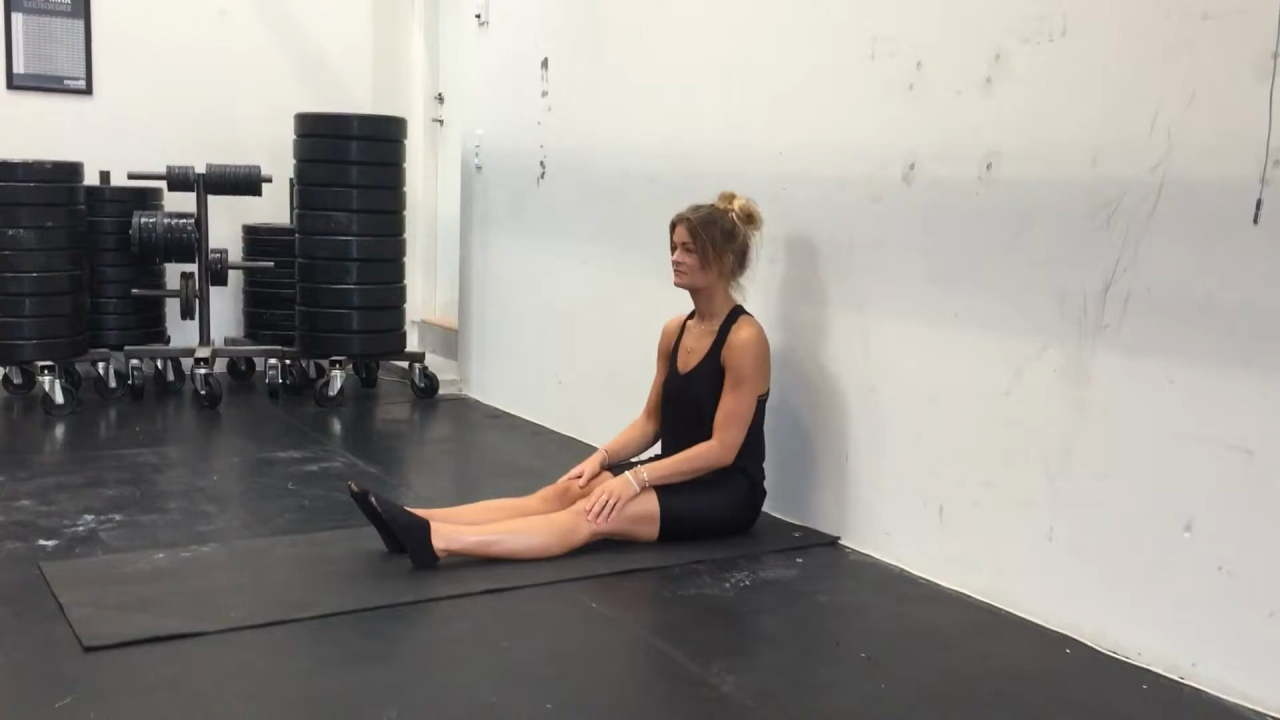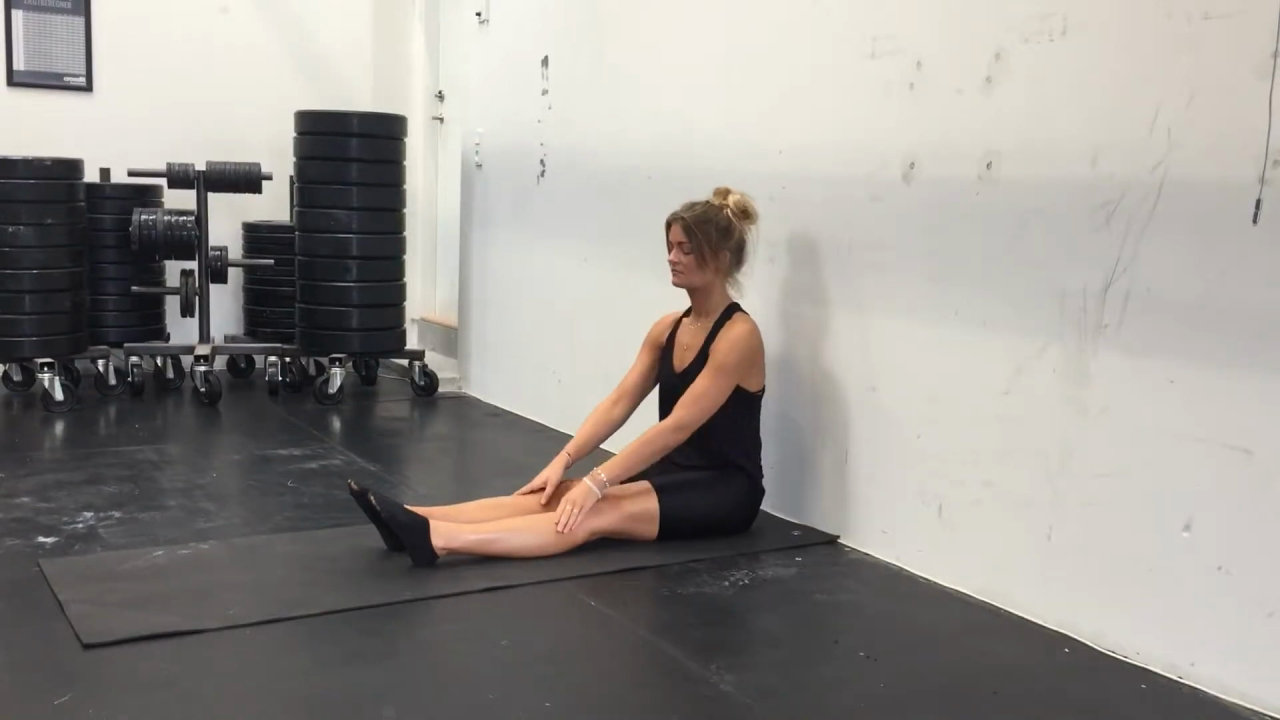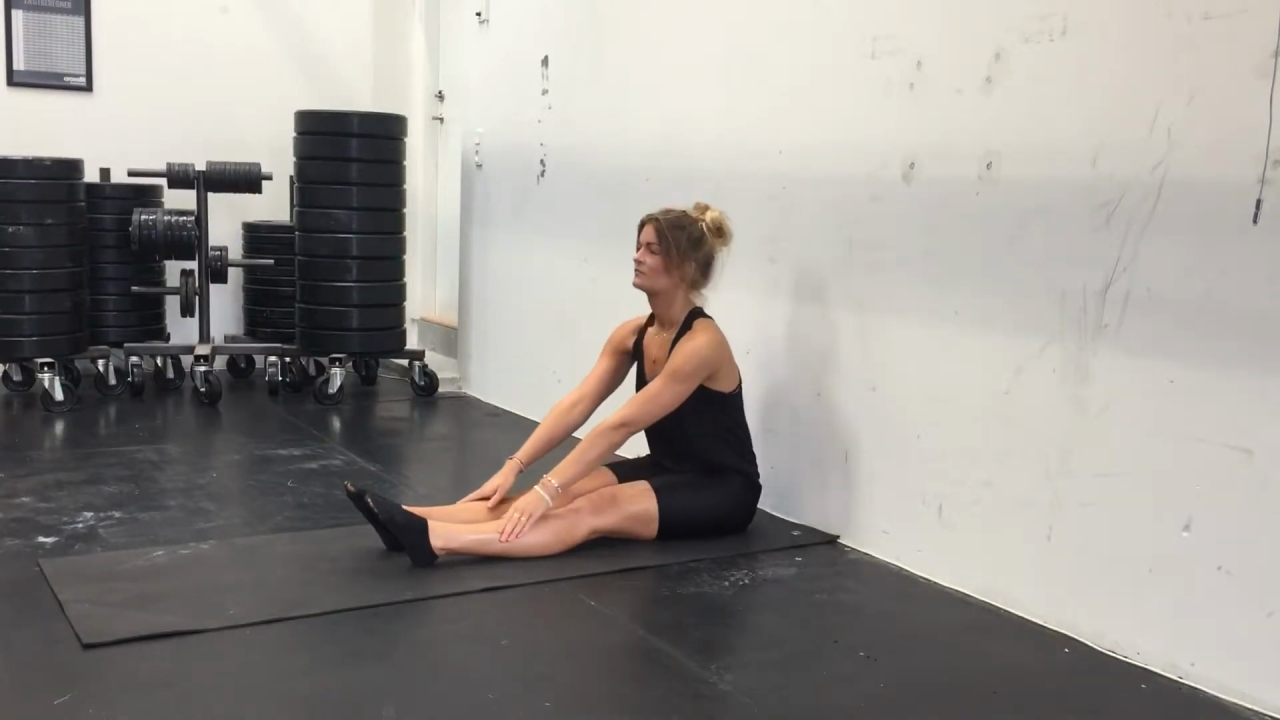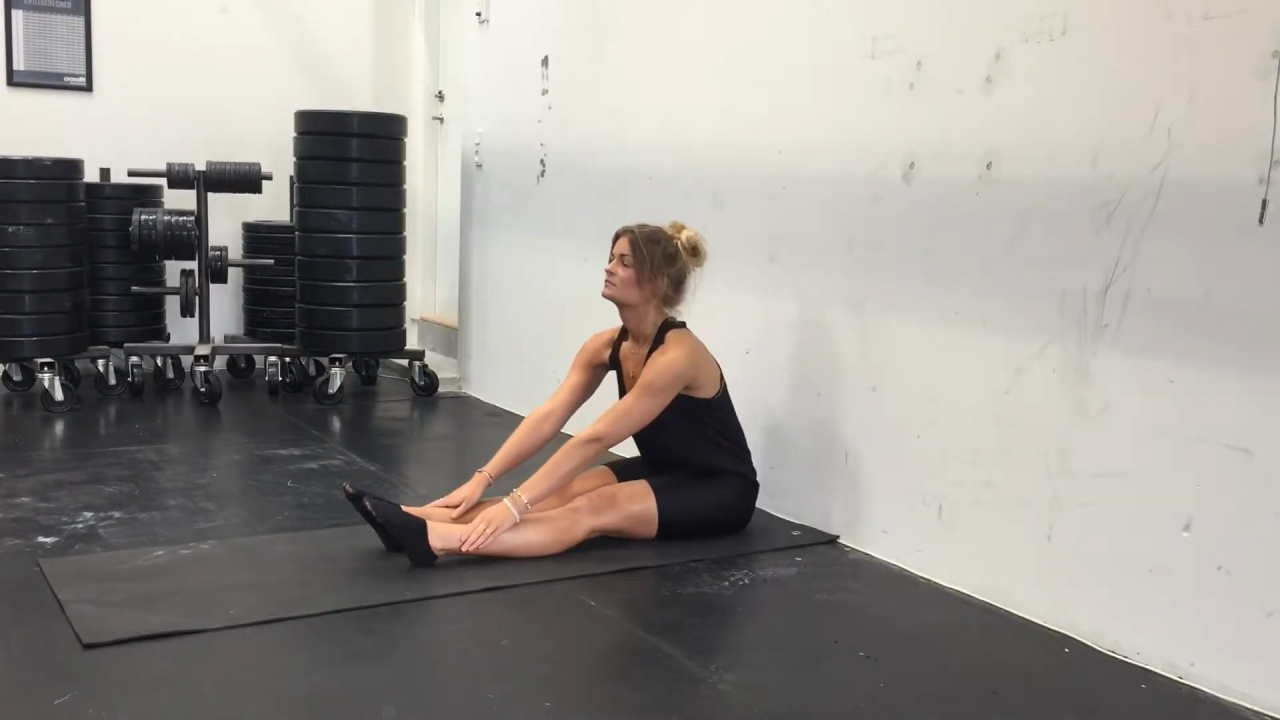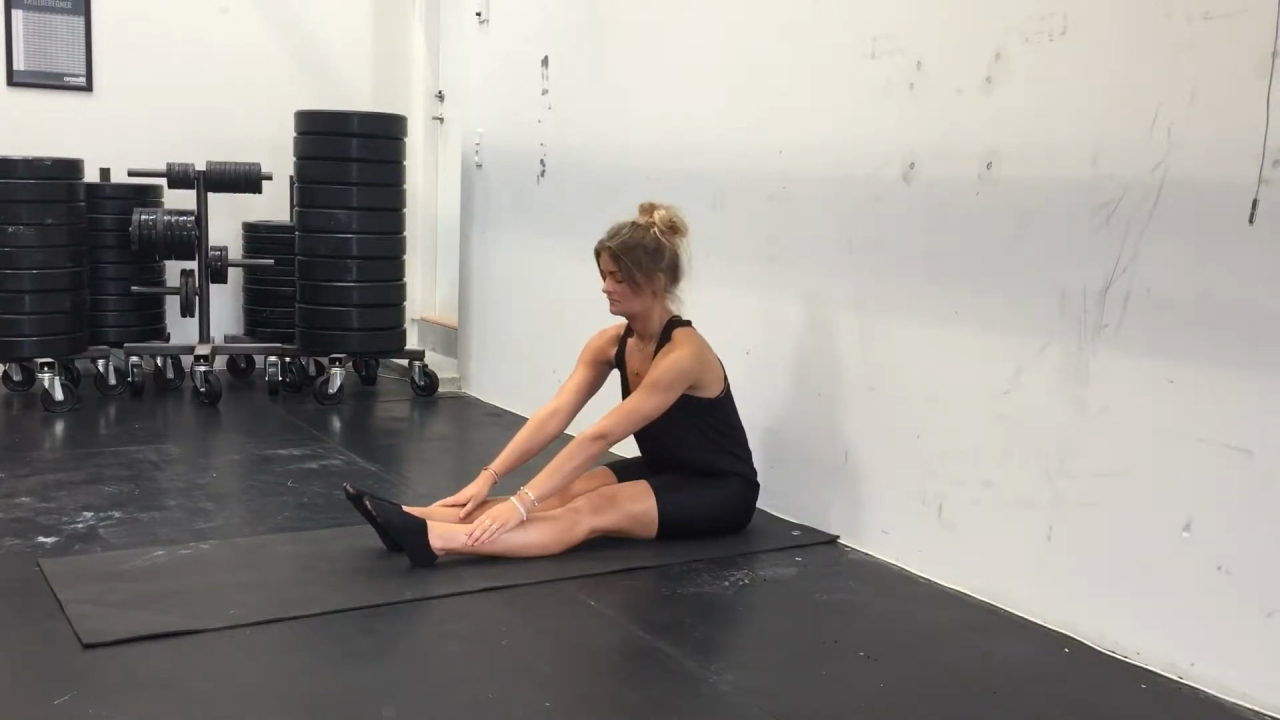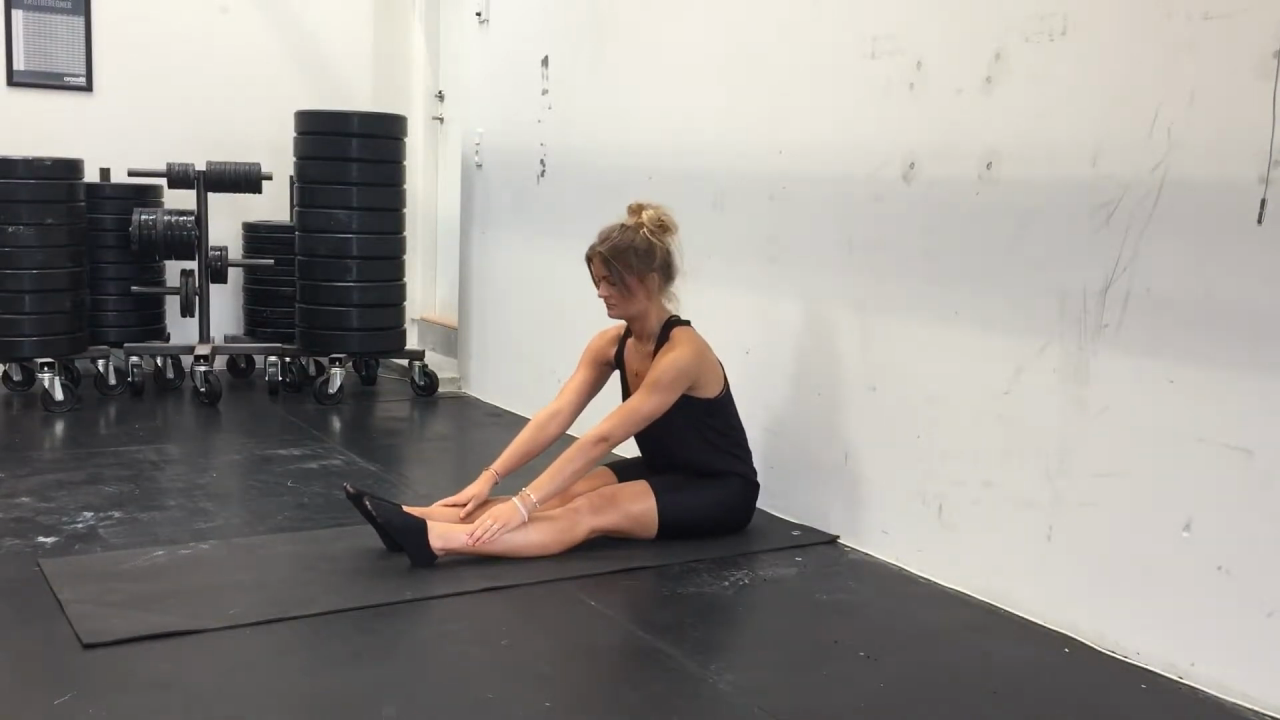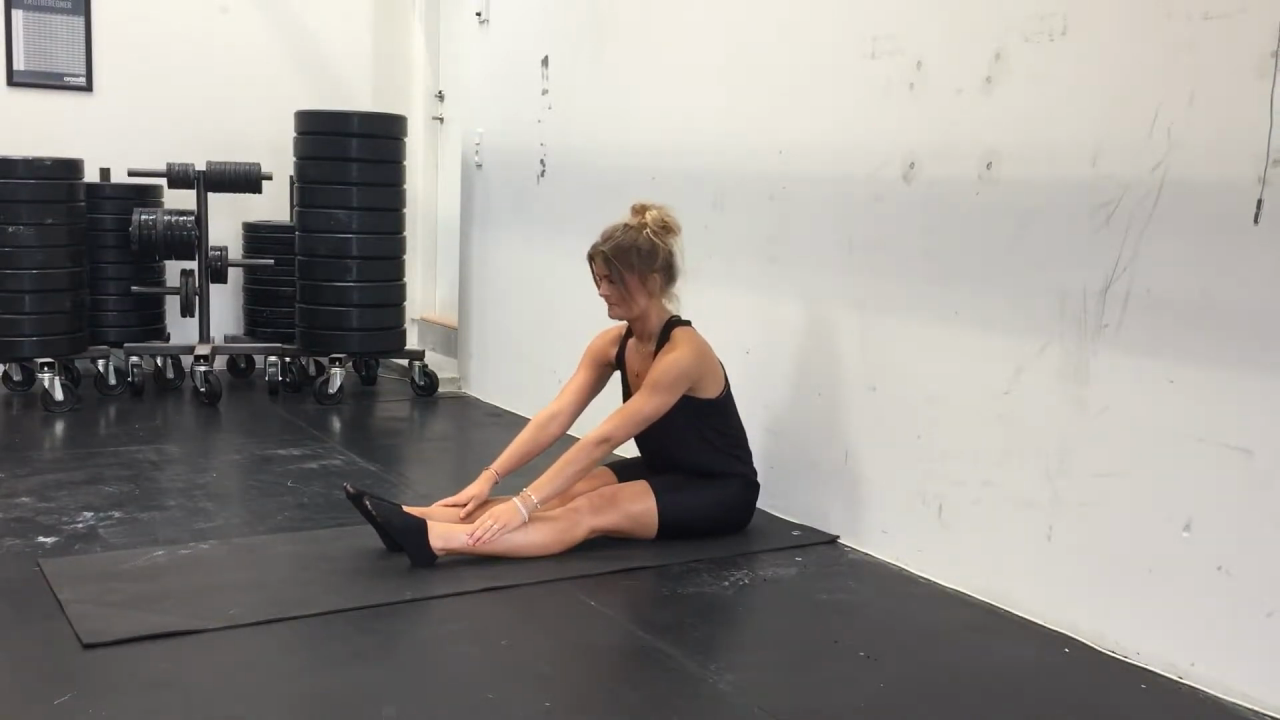
dt=0.7s
person 1, frame 1
left shoulder: (744, 339)
right shoulder: (675, 331)
left elbow: (722, 448)
right elbow: (651, 422)
left wrist: (635, 479)
right wrist: (602, 457)
left hip: (727, 492)
right hip: (678, 473)
left knee: (596, 516)
right knee: (562, 495)
left ankle: (438, 542)
right ankle: (416, 523)
person 1, frame 2
left shoulder: (738, 335)
right shoulder: (669, 327)
left elbow: (678, 426)
right elbow: (617, 404)
left wrist: (595, 483)
right wrist: (562, 461)
left hip: (725, 489)
right hip: (673, 471)
left knee: (598, 512)
right knee: (559, 496)
left ankle: (436, 540)
right ankle: (414, 520)
person 1, frame 3
left shoulder: (702, 343)
right shoulder: (634, 333)
left elbow: (621, 425)
right elbow: (576, 405)
left wrist: (546, 489)
right wrist: (513, 467)
left hip: (722, 490)
right hip: (666, 468)
left knee: (595, 510)
right knee: (569, 494)
left ankle: (434, 539)
right ankle: (413, 520)
person 1, frame 4
left shoulder: (677, 354)
right shoulder: (607, 345)
left elbow: (594, 440)
right elbow: (546, 417)
left wrist: (515, 505)
right wrist: (482, 479)
left hip: (719, 490)
right hip: (662, 470)
left knee: (590, 511)
right knee: (563, 492)
left ankle: (432, 539)
right ankle: (412, 521)
person 1, frame 5
left shoulder: (683, 353)
right shoulder: (610, 341)
left elbow: (600, 436)
right elbow: (553, 415)
left wrist: (522, 502)
right wrist: (488, 478)
left hip: (720, 491)
right hip: (661, 470)
left knee: (590, 511)
right knee: (564, 493)
left ankle: (433, 539)
right ankle: (415, 521)
person 1, frame 6
left shoulder: (682, 352)
right shoulder: (611, 342)
left elbow: (602, 438)
right elbow: (554, 416)
left wrist: (524, 503)
right wrist: (489, 478)
left hip: (720, 490)
right hip: (660, 470)
left knee: (588, 512)
right knee: (564, 493)
left ankle: (431, 538)
right ankle: (417, 521)
person 1, frame 7
left shoulder: (683, 352)
right shoulder: (612, 343)
left elbow: (603, 439)
right elbow: (555, 417)
left wrist: (525, 503)
right wrist: (489, 478)
left hip: (720, 492)
right hip: (660, 471)
left knee: (588, 512)
right knee: (564, 494)
left ankle: (431, 539)
right ankle: (415, 523)
